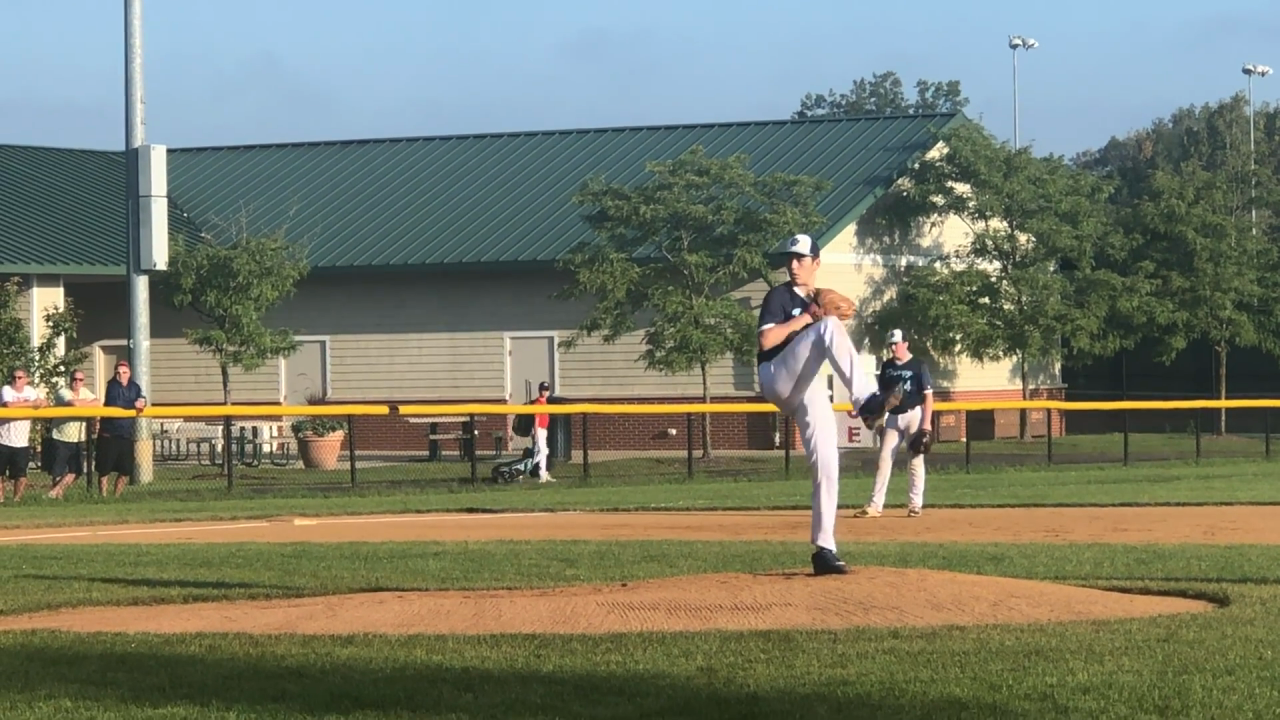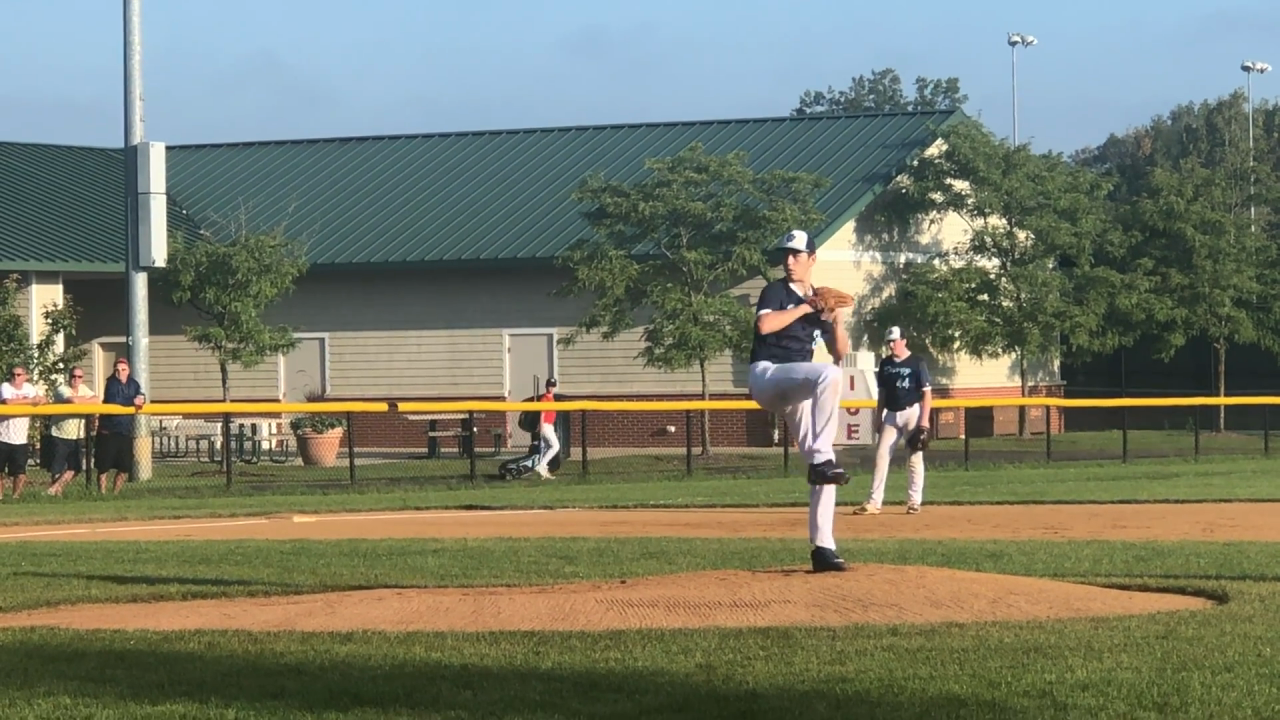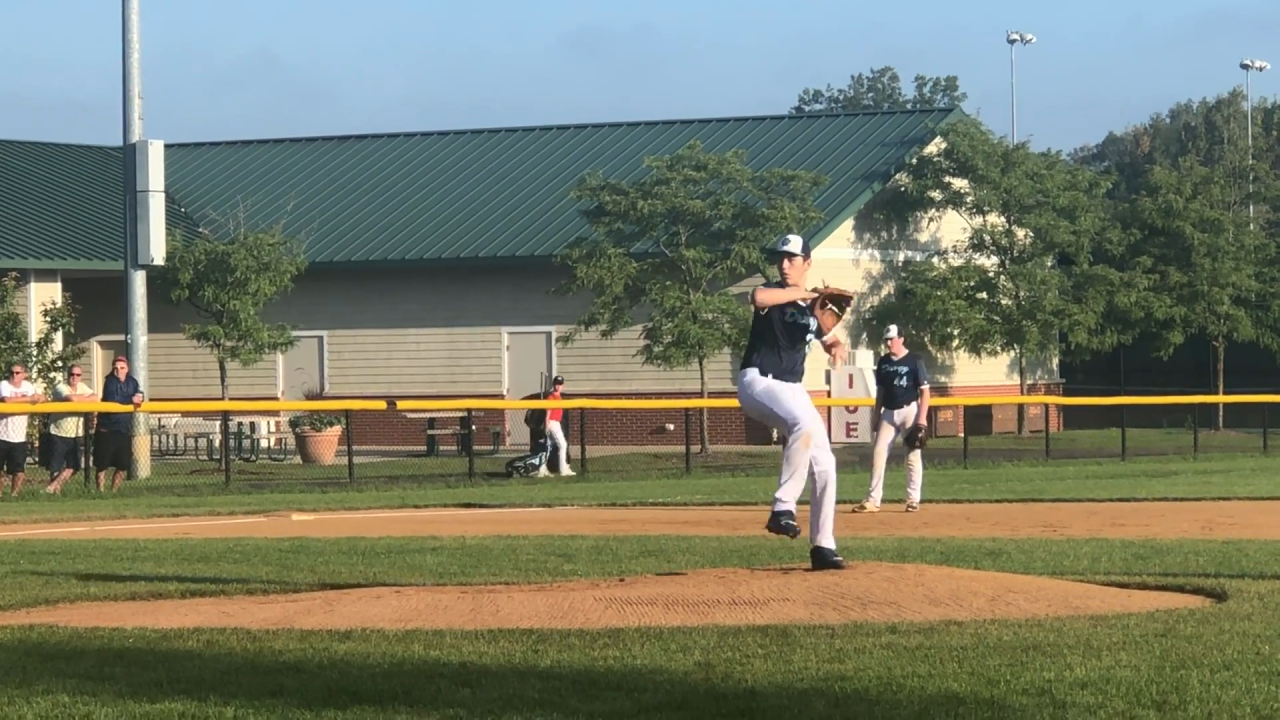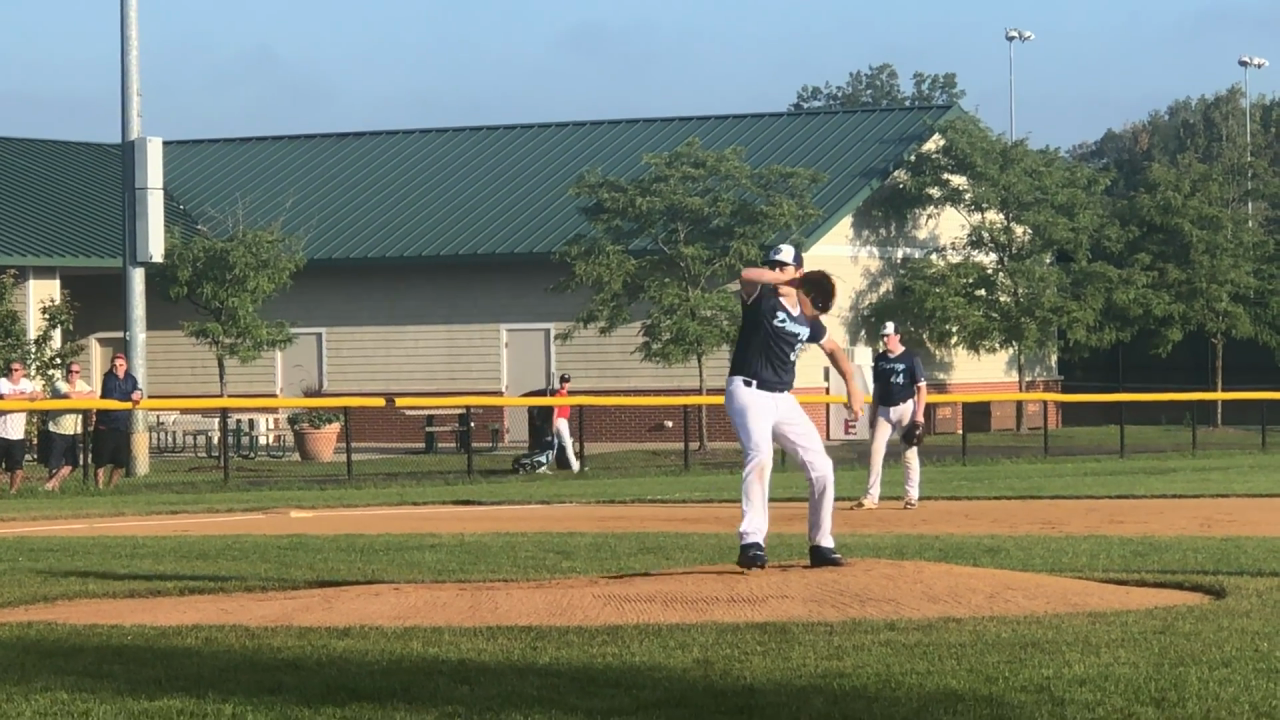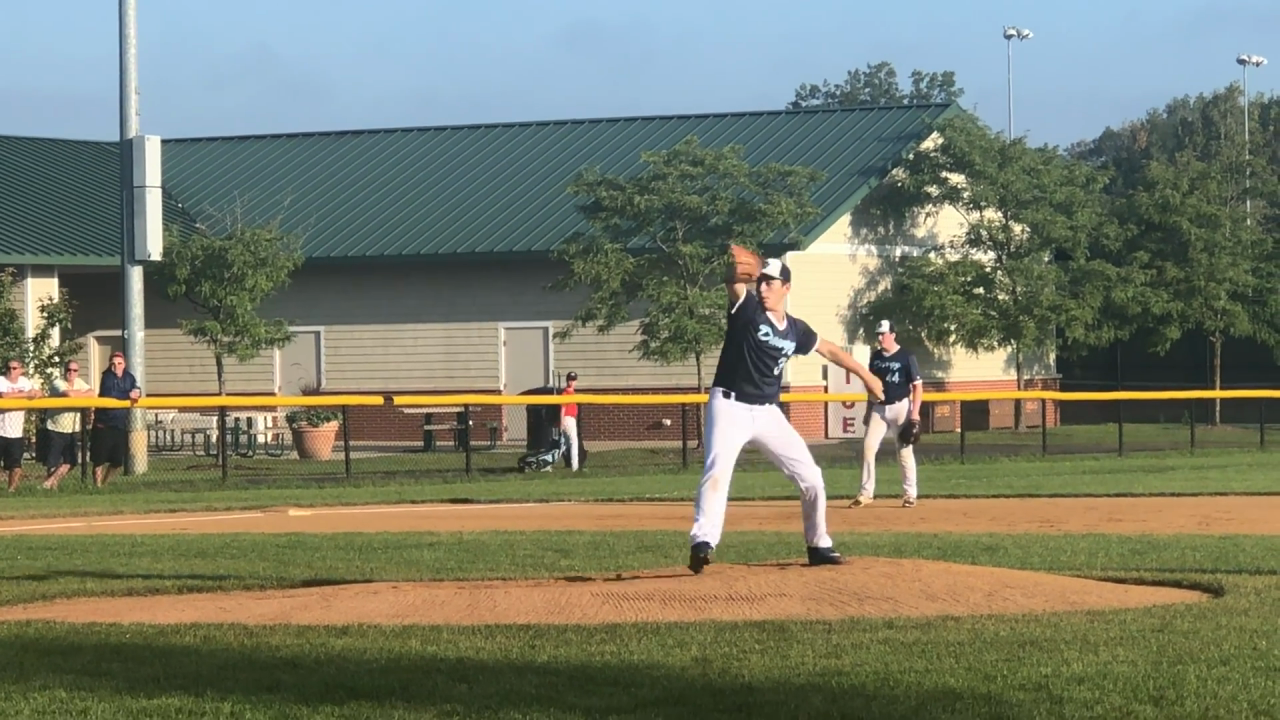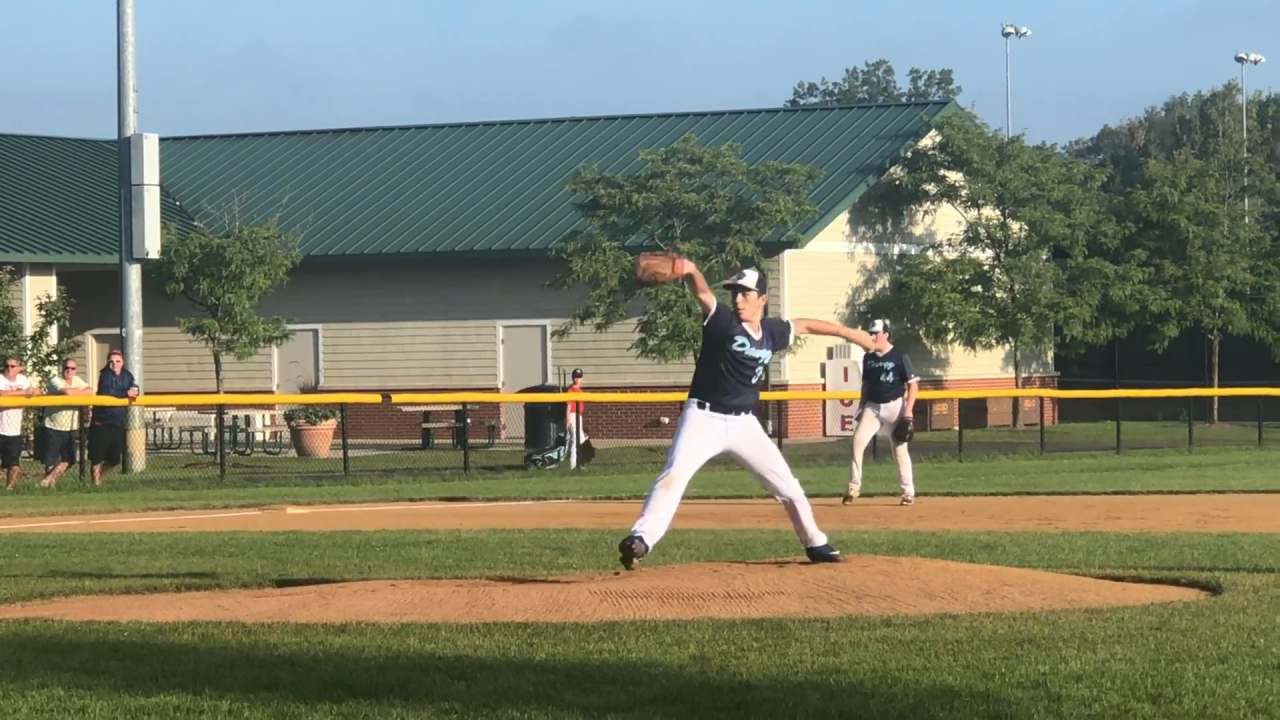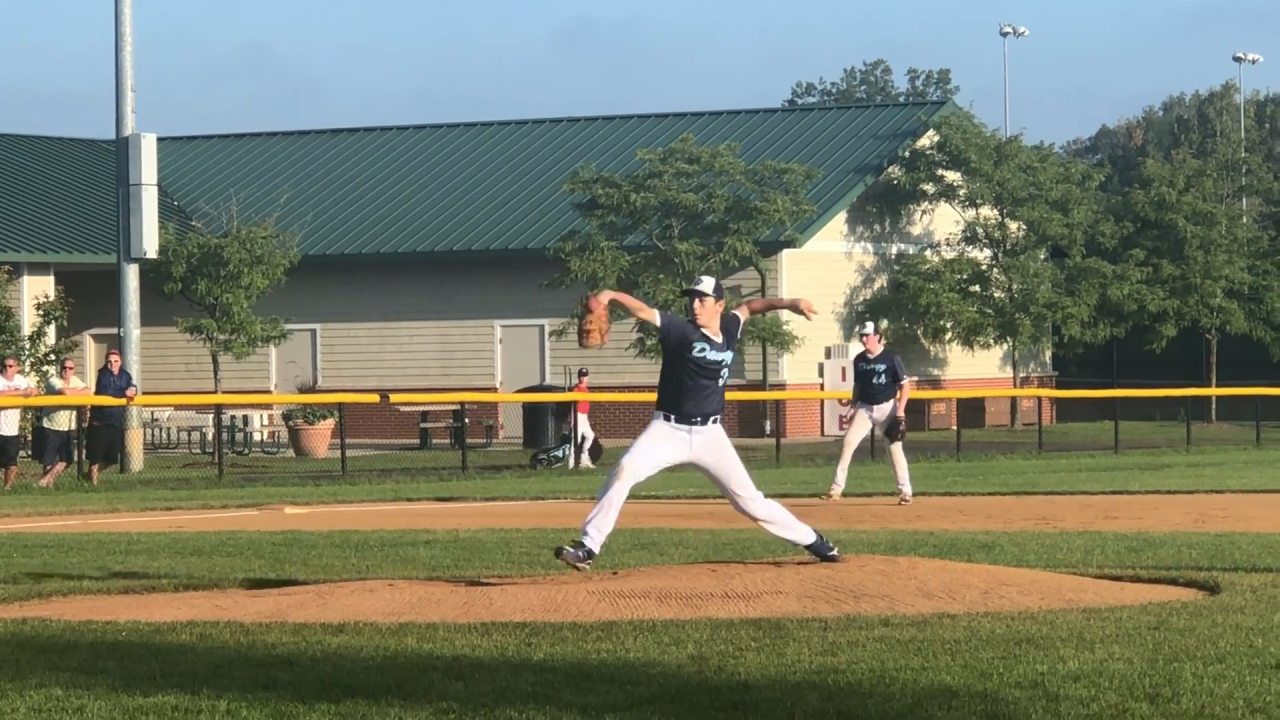
dt=0.1s
person 1, frame 1
left shoulder: (825, 303)
right shoulder: (778, 296)
left elbow: (845, 348)
right elbow: (765, 341)
left wrist: (841, 315)
right wrist: (809, 315)
left hip: (810, 388)
right hip: (778, 377)
left knee: (826, 465)
right knee: (827, 328)
left ankle: (824, 550)
right ankle: (867, 400)
person 1, frame 2
right shoulder: (775, 291)
left elbow: (841, 352)
right elbow: (764, 326)
left wrist: (835, 320)
right wrist: (805, 307)
left hip: (800, 389)
right hip: (767, 377)
right knee: (830, 377)
left ankle: (823, 547)
right ankle: (823, 461)
person 1, frame 3
left shoulder: (812, 310)
right shoulder: (770, 290)
left elbow: (834, 347)
right elbow: (759, 297)
left wrist: (837, 350)
right wrist: (806, 294)
left hip: (793, 390)
right hip: (758, 383)
left knee: (824, 464)
right knee: (807, 426)
left ankle: (822, 546)
right ankle: (783, 509)
person 1, frame 4
left shoulder: (807, 318)
right shoulder: (760, 297)
left elbow: (834, 351)
right elbow: (746, 275)
left wrist: (853, 389)
right wrist: (791, 279)
left hip: (781, 399)
right hip: (747, 392)
left knee: (821, 468)
right knee: (760, 456)
left ankle: (821, 545)
right ankle: (752, 541)
person 1, frame 5
left shoulder: (796, 330)
right shoulder: (746, 309)
left elbow: (829, 350)
right elbow: (735, 279)
left wrist: (866, 376)
right wrist: (744, 269)
left hip: (768, 413)
right hip: (729, 405)
left knee: (810, 477)
right knee: (718, 467)
left ankle: (819, 545)
right ankle: (703, 541)
person 1, frame 6
left shoulder: (773, 330)
right shoulder: (721, 320)
left elbow: (804, 324)
right elbow: (703, 290)
left wrist: (850, 333)
right wrist: (690, 270)
left hip: (743, 422)
right hip: (703, 416)
left knee: (787, 485)
right knee: (676, 471)
left ankle: (816, 543)
right ankle: (641, 539)
person 1, frame 7
left shoulder: (730, 331)
right shoulder: (680, 329)
left elbow: (748, 307)
right elbow: (641, 308)
left wrist: (789, 303)
right wrist: (607, 295)
left hip: (707, 434)
right hip: (666, 431)
left knee: (749, 501)
right knee: (626, 470)
left ankle: (811, 540)
right ankle: (585, 548)
